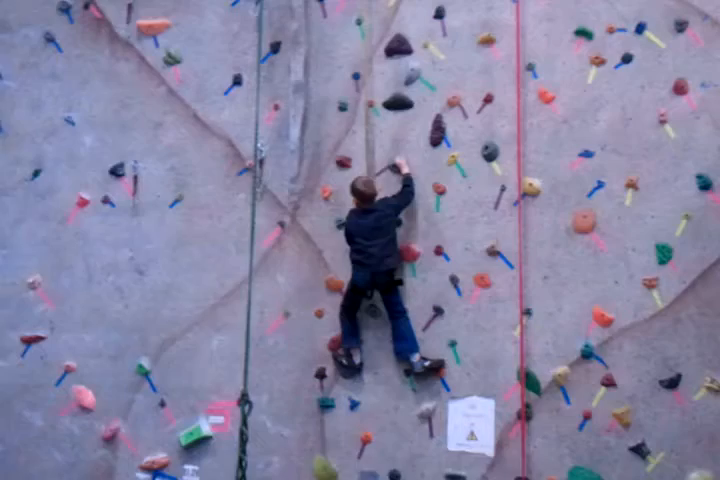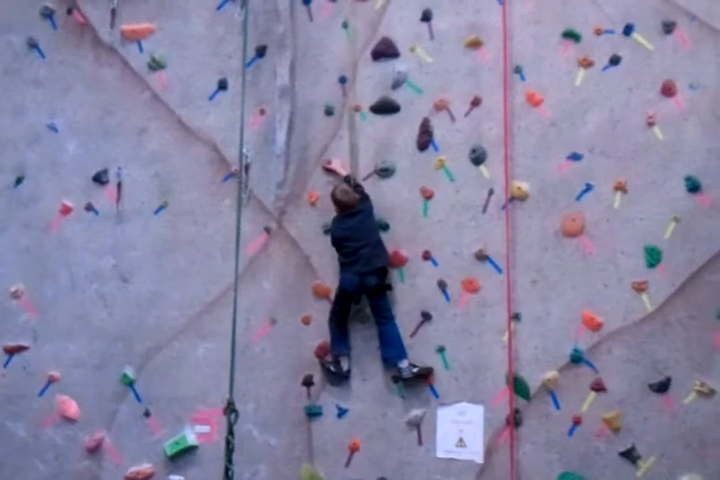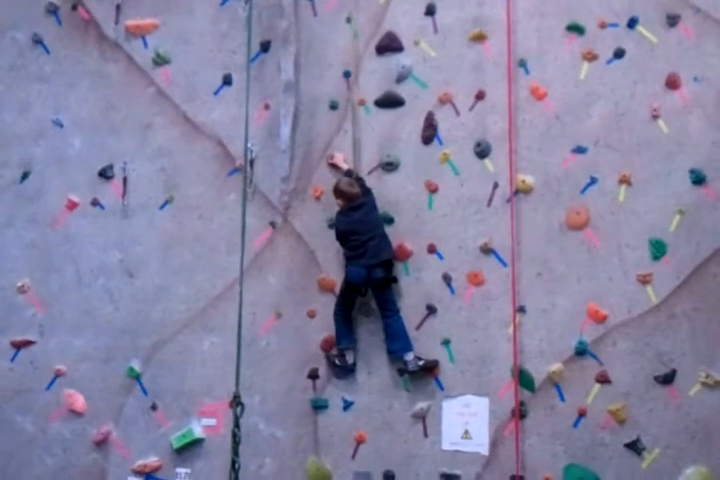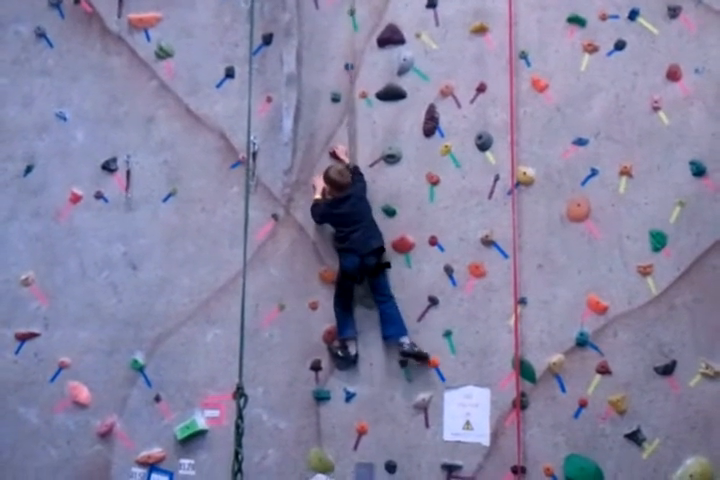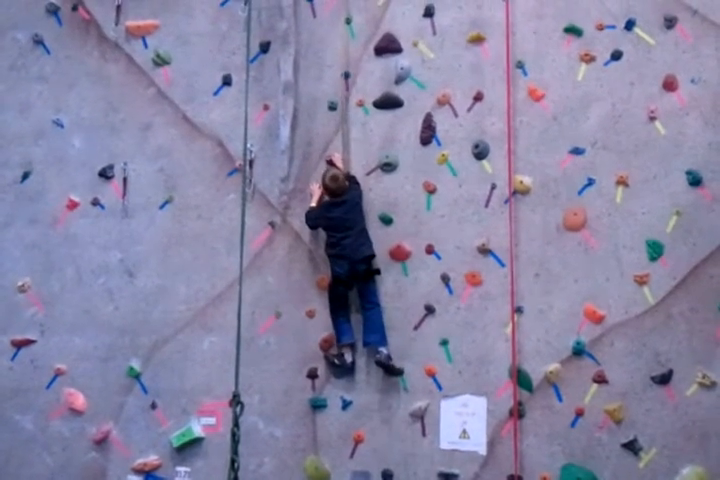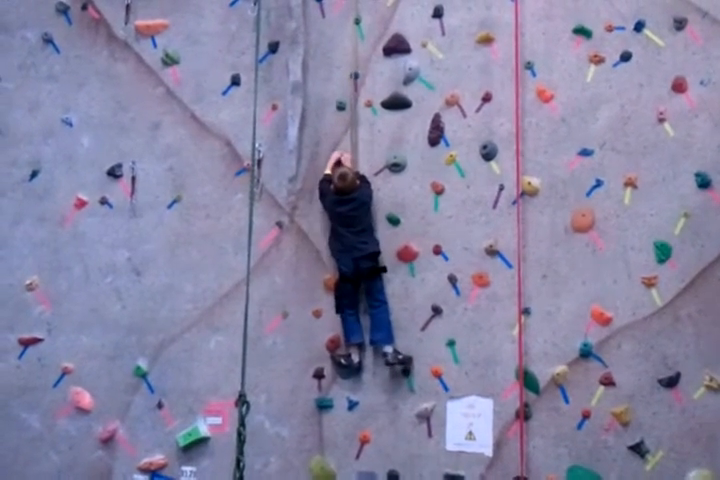
dt=0.7s
person 1, frame 1
left shoulder: (352, 219)
right shoulder: (388, 207)
right elbow: (408, 192)
right wrist: (404, 168)
left hip: (361, 273)
right hip: (385, 273)
left knee: (348, 312)
right knee: (398, 314)
left ankle: (353, 356)
right ankle: (414, 359)
person 1, frame 2
left shoulder: (336, 226)
right shoulder: (366, 208)
right elbow: (358, 186)
right wrist: (340, 170)
left hip: (350, 277)
right hip: (374, 275)
left knee: (338, 319)
right knee: (385, 320)
left ankle: (341, 362)
right ankle: (403, 365)
person 1, frame 3
left shoulder: (341, 220)
right shoulder: (369, 202)
right elbow: (359, 181)
right wrist: (342, 165)
left hip: (355, 270)
right hip: (380, 268)
left knee: (342, 312)
right knee: (390, 313)
left ankle: (347, 356)
right ankle: (409, 358)
person 1, frame 4
left shoulder: (328, 206)
right shoulder: (358, 191)
left elbow: (316, 214)
right elbow: (357, 173)
left wrist: (318, 193)
right wrist: (344, 159)
left hip: (349, 258)
right hip: (373, 254)
left knee: (342, 303)
right knee: (385, 299)
left ankle: (349, 347)
right ankle: (404, 342)
person 1, frame 5
left shoulder: (324, 209)
right shoulder: (354, 197)
left elbow: (310, 221)
right elbow: (354, 182)
left wrist: (315, 199)
right wrist: (341, 167)
left hip: (340, 264)
right hip: (362, 260)
left knee: (340, 310)
right knee: (371, 306)
left ankle: (347, 355)
right ankle: (381, 352)
person 1, frame 6
left shoulder: (331, 201)
right shoulder: (364, 196)
left elbow: (323, 185)
right elbow: (364, 181)
left wrist: (331, 163)
right wrist: (349, 166)
left hip: (345, 263)
right hip: (368, 258)
left knee: (348, 309)
right knee: (378, 303)
left ankle: (354, 355)
right ankle: (388, 350)
